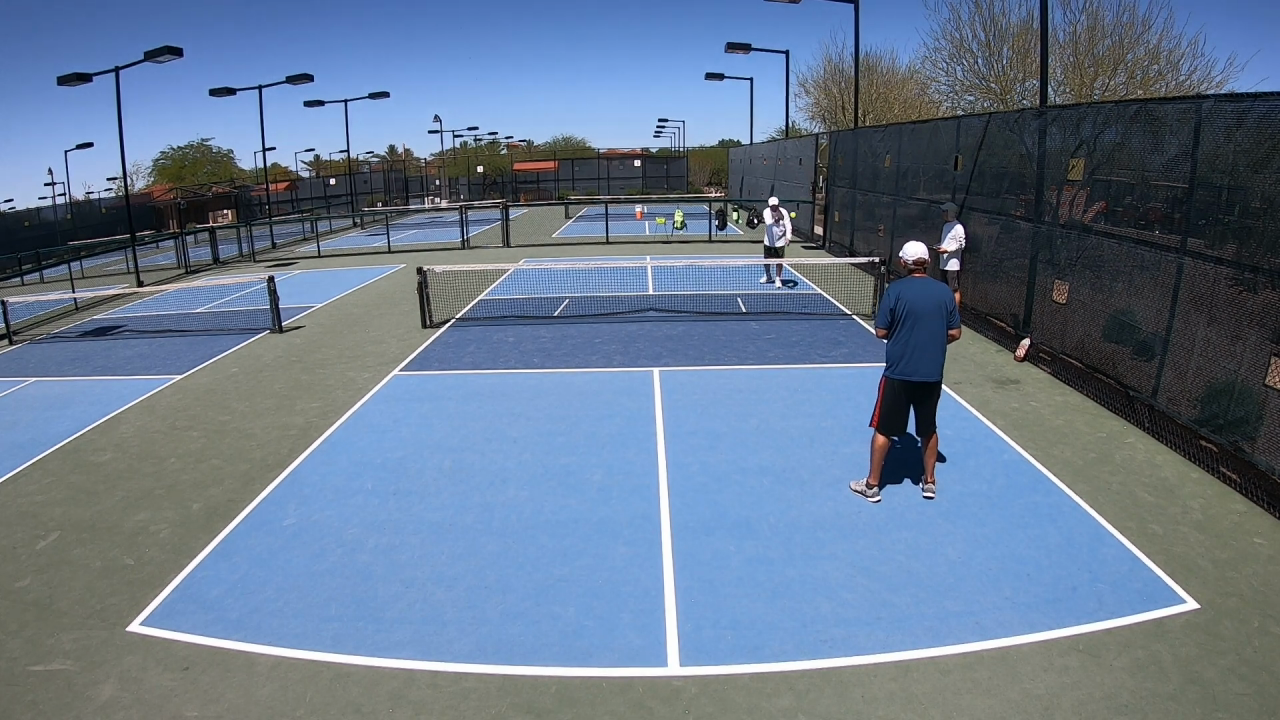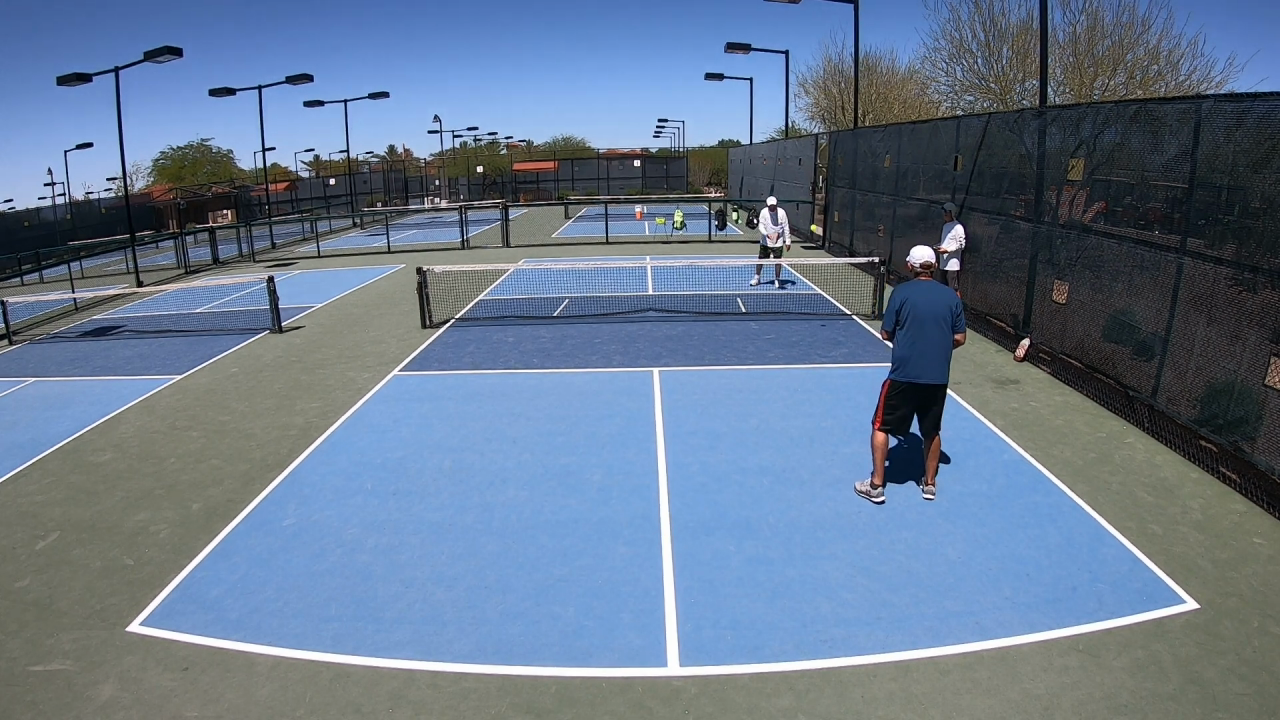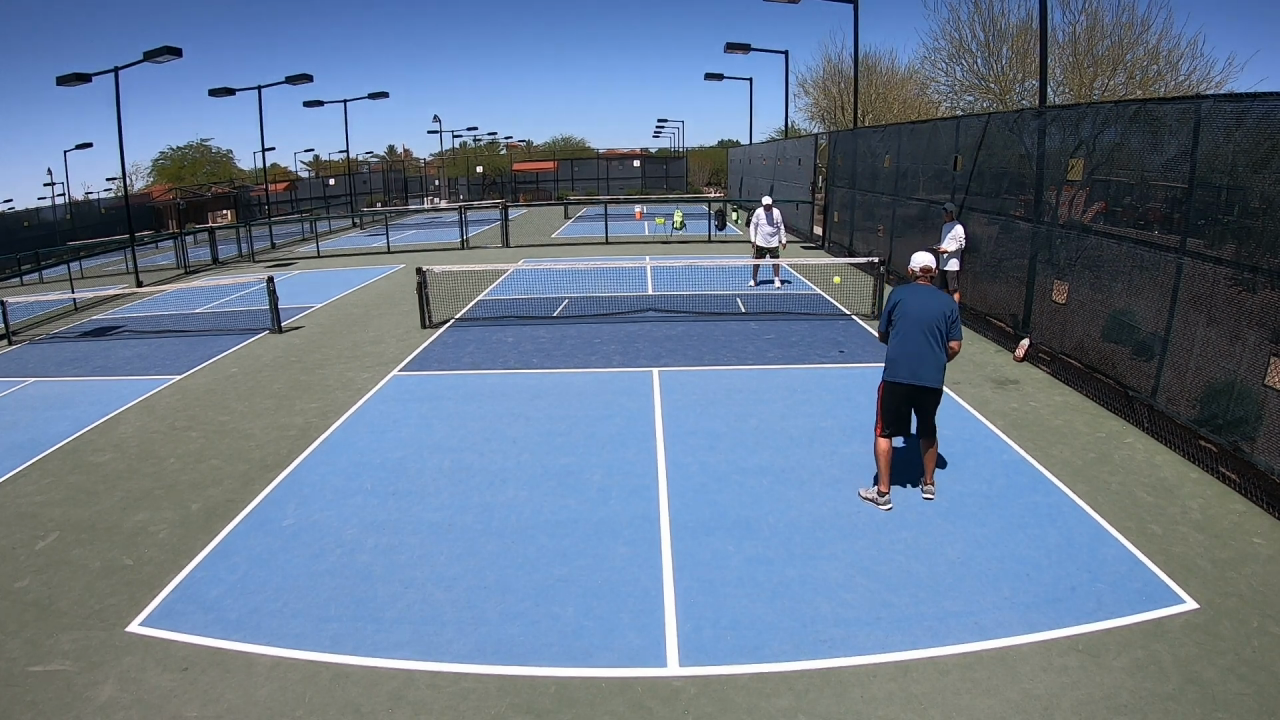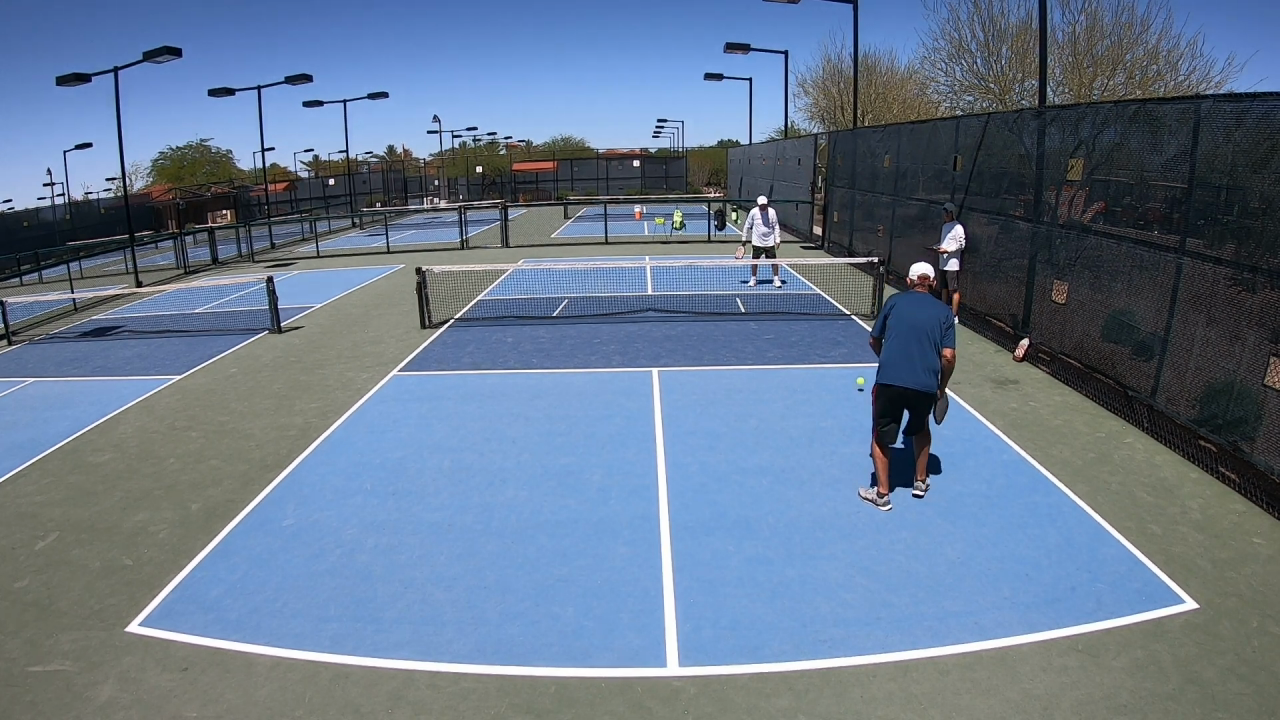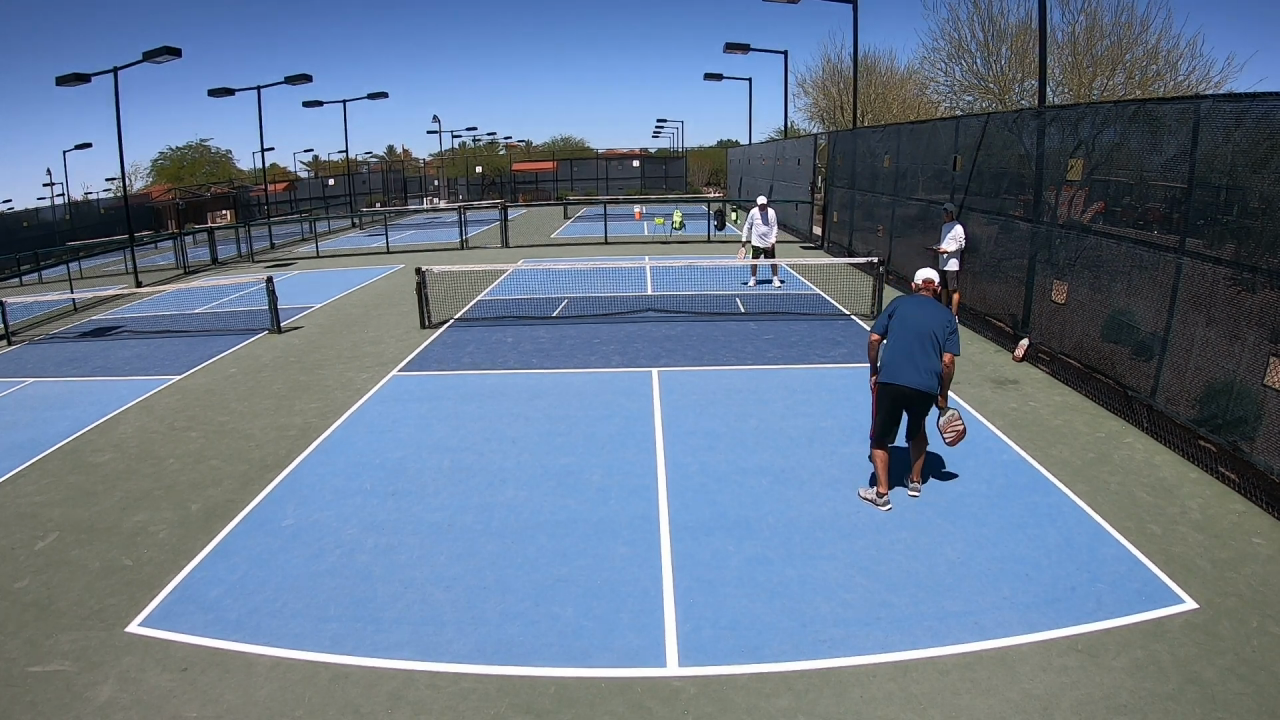
dt=0.2s
person 1, frame 1
left shoulder: (896, 290)
right shoulder: (945, 292)
left elbow: (881, 332)
right elbow: (954, 334)
left hip: (898, 373)
right hip: (933, 374)
left knee: (882, 429)
right knee: (928, 429)
left ankle: (872, 484)
right ankle: (929, 481)
person 1, frame 2
left shoulder: (902, 292)
right shoulder: (951, 296)
left elbow: (886, 334)
right elbow: (959, 339)
left hip: (903, 375)
right hip: (938, 377)
left knee: (881, 427)
right knee: (931, 431)
left ankle: (876, 485)
right ankle: (929, 483)
person 1, frame 3
left shoulder: (898, 294)
right shoulder: (948, 302)
left elbow: (882, 335)
right elbow: (954, 348)
left hip: (896, 377)
right hip: (932, 381)
left knee: (884, 433)
right knee: (928, 432)
left ankle: (883, 492)
right ankle: (928, 484)
person 1, frame 4
left shoulder: (895, 301)
right shoulder: (943, 311)
left elbow: (874, 340)
right elbow: (948, 357)
right wrist: (942, 386)
left hip: (889, 380)
right hip: (926, 385)
left knee: (881, 436)
right knee: (920, 429)
left ankle: (882, 493)
right ankle: (920, 481)
person 1, frame 5
left shoulder: (899, 303)
right shoulder: (947, 316)
left elbow: (874, 339)
right elbow: (947, 363)
left wrist: (874, 371)
right wrist: (943, 396)
left hip: (891, 380)
right hip: (927, 386)
left knee: (879, 438)
right knee: (917, 430)
left ankle: (881, 493)
right ankle: (915, 481)
